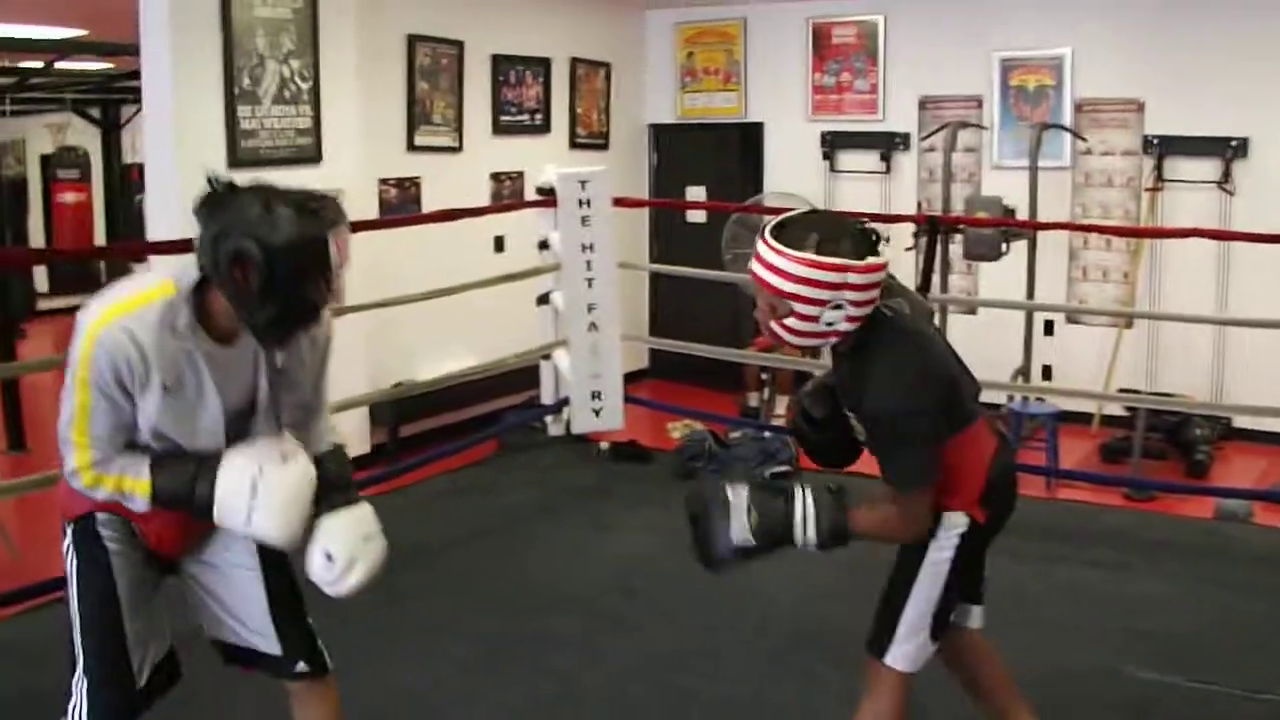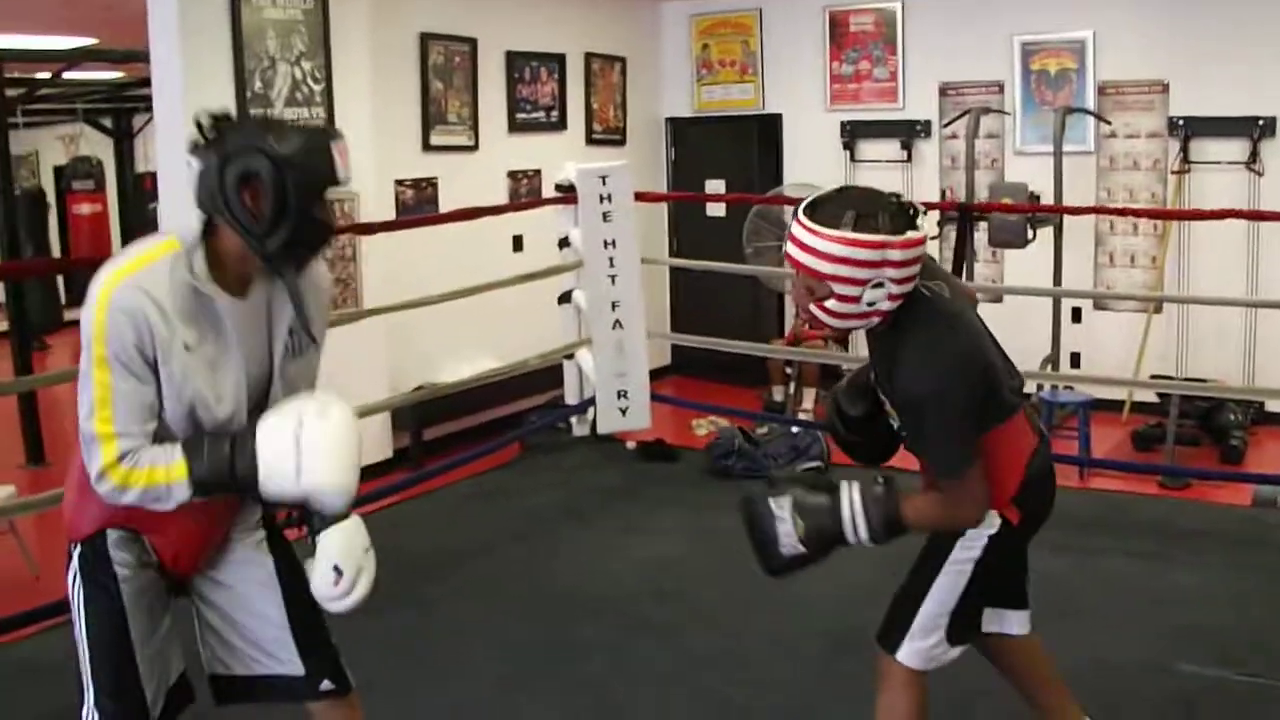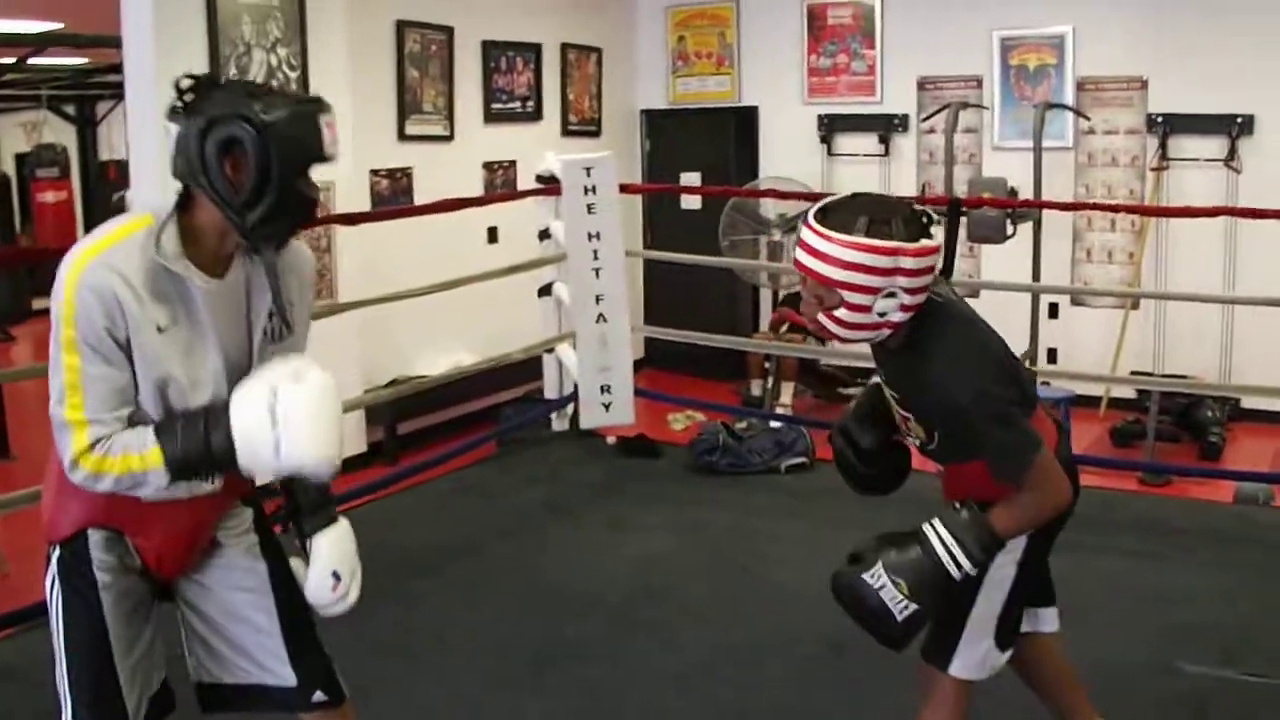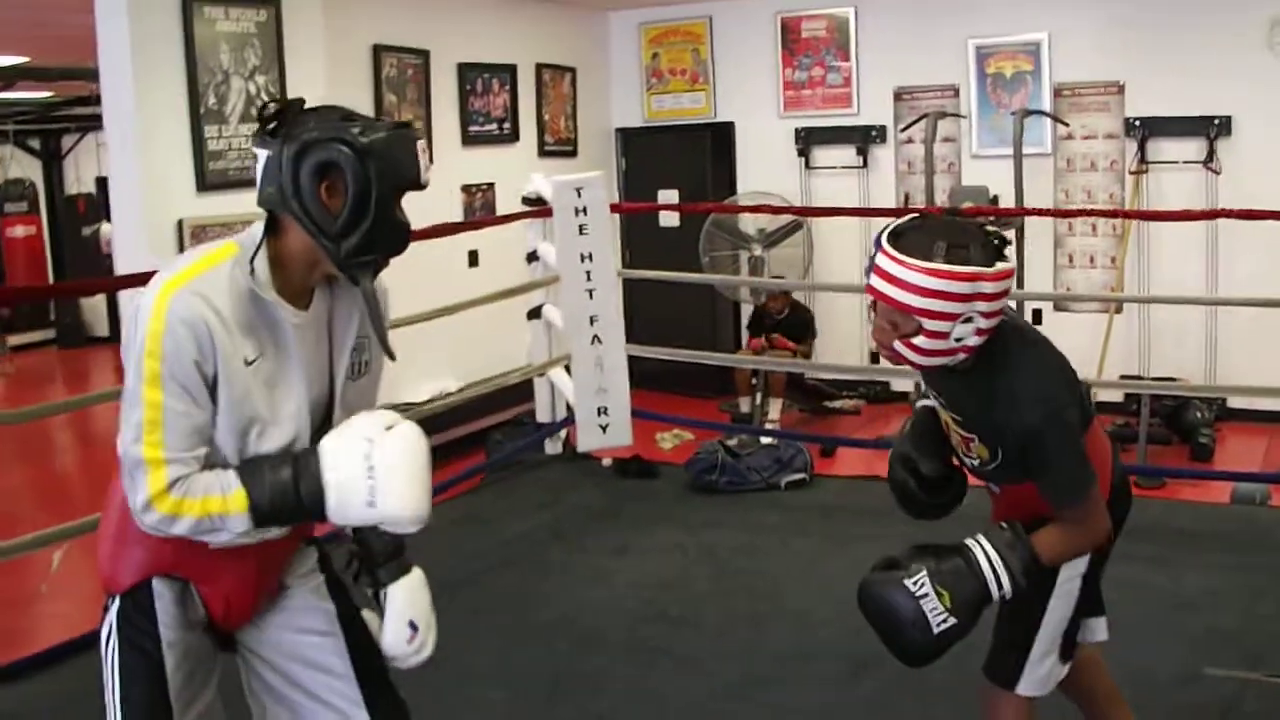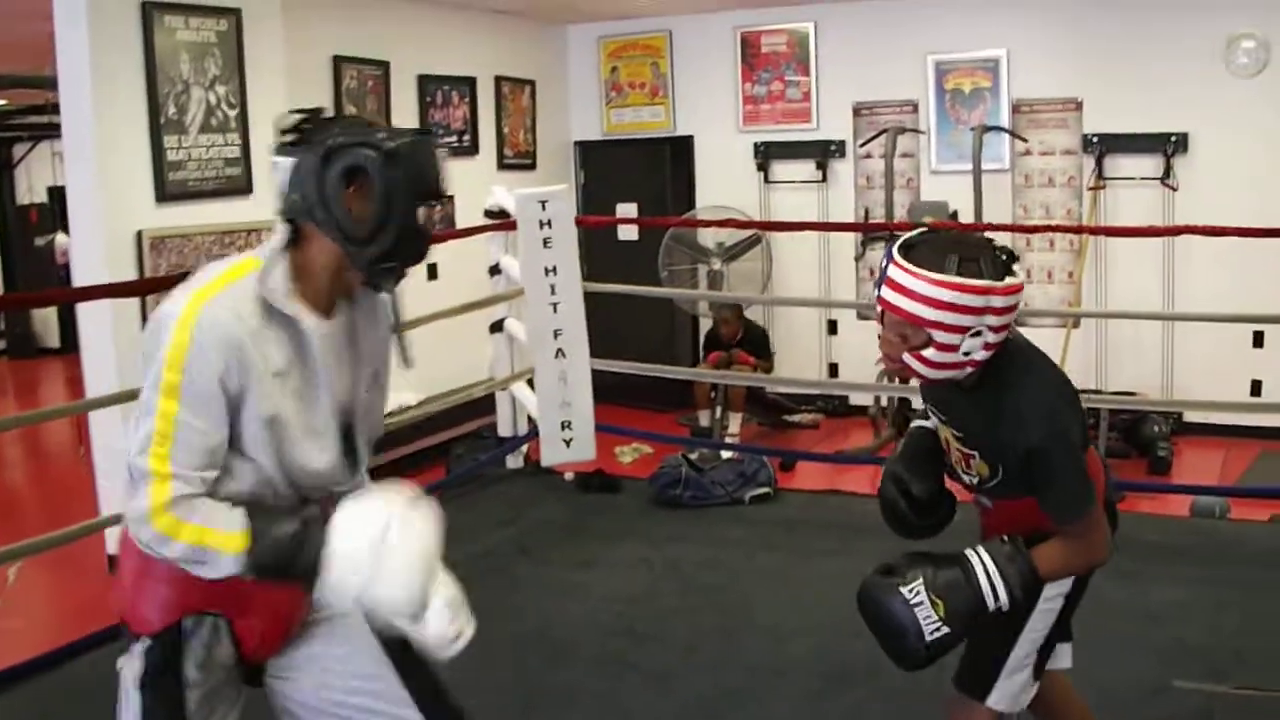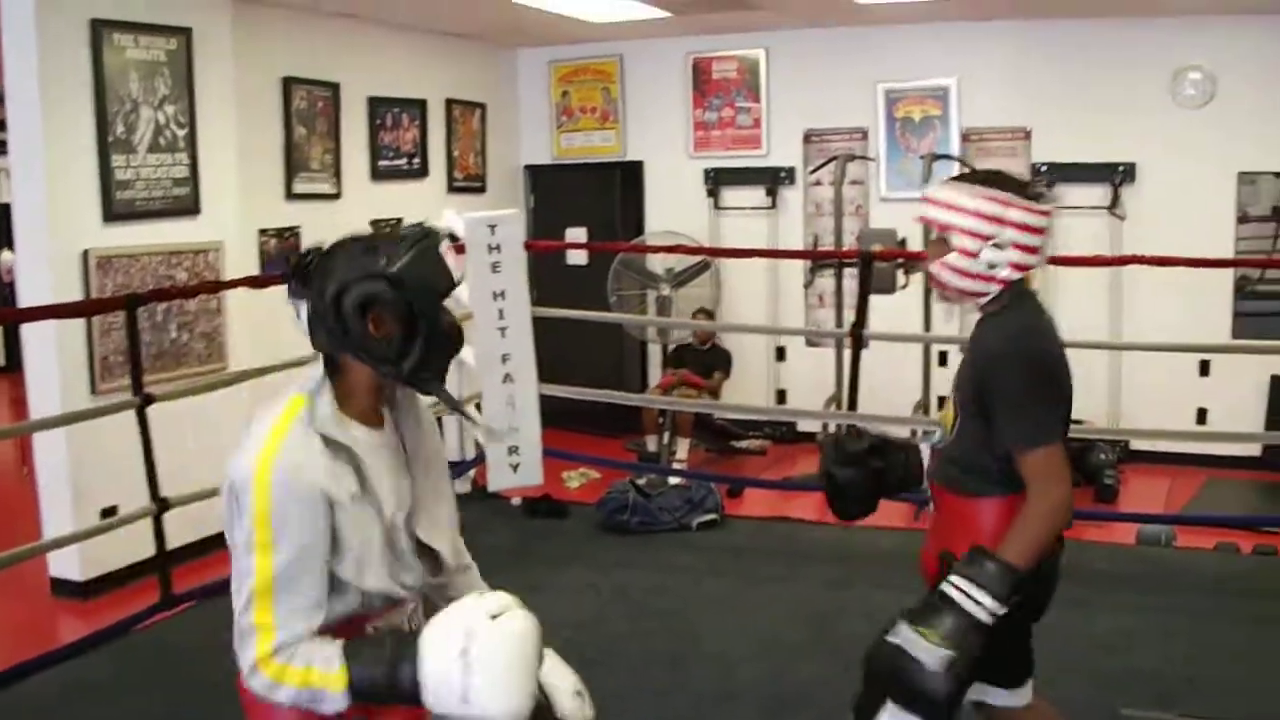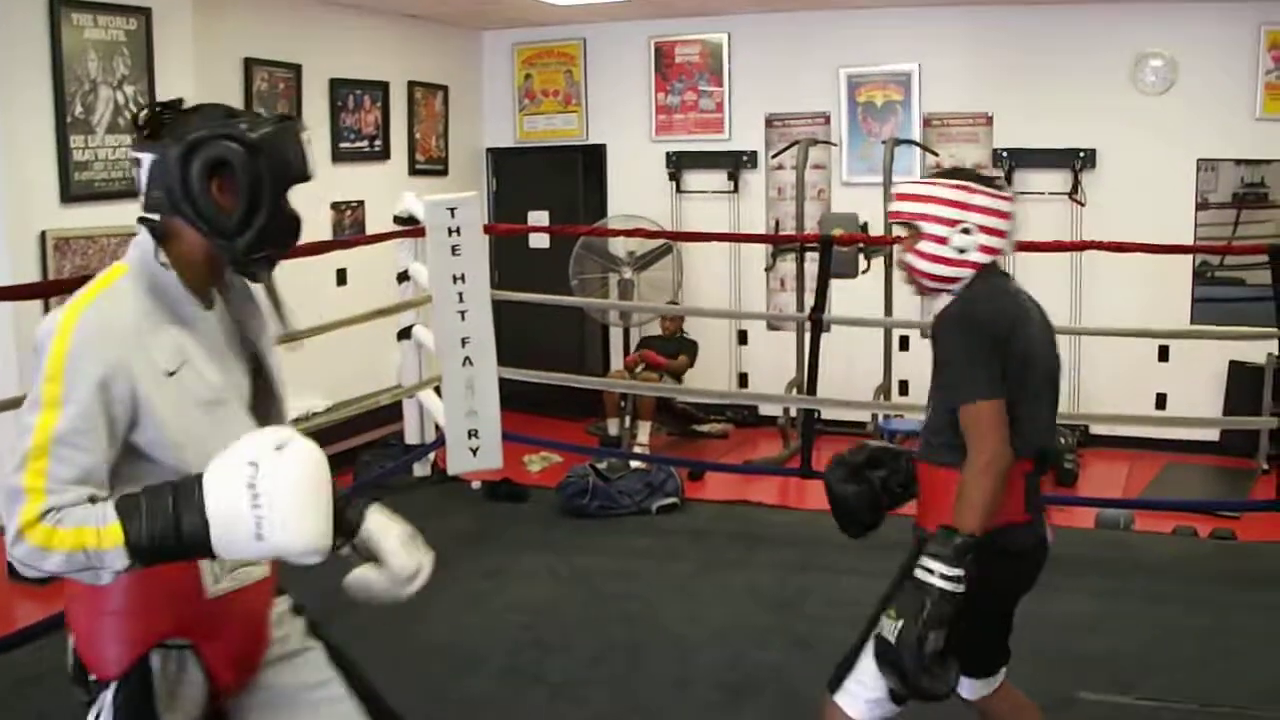
dt=0.4s
person 1, frame 1
left shoulder: (301, 323)
right shoulder: (117, 328)
left elbow: (304, 413)
right elbow: (89, 464)
left wrist: (340, 496)
right wrist: (207, 486)
left hip: (236, 506)
right hip: (118, 510)
left knee: (302, 665)
person 1, frame 2
left shoulder: (303, 281)
right shoulder: (130, 293)
right elbow: (114, 469)
left wrist: (330, 509)
right wrist: (251, 460)
left hip: (235, 511)
right hip: (125, 524)
person 1, frame 3
left shoulder: (286, 262)
right shoulder: (101, 274)
right elbow: (89, 457)
left wrist: (316, 507)
right wrist: (225, 434)
left hip: (220, 510)
right hip: (107, 523)
person 1, frame 4
left shoulder: (357, 294)
right shoulder: (185, 304)
right elbow: (159, 495)
left wrist: (388, 559)
right wrist: (309, 485)
left hip: (283, 555)
right hip: (169, 565)
person 1, frame 5
left shoulder: (366, 309)
right shoulder: (210, 317)
right elbow: (164, 514)
left wrist: (407, 562)
right wrist: (313, 550)
left hip: (307, 590)
right hip: (192, 592)
person 1, frame 6
left shoulder: (405, 413)
right shoulder: (283, 467)
right elbow: (271, 660)
left wrist: (521, 649)
right wrist: (413, 670)
left hip: (411, 657)
person 1, frame 7
left shoulder: (234, 301)
right shoulder: (94, 330)
left wrist: (341, 514)
right wrist: (194, 515)
left hip: (250, 608)
right hip: (146, 628)
person 2, frame 1
left shoulder: (890, 390)
right shoulder: (875, 292)
left elbow: (909, 516)
right elbow: (920, 313)
left wrist: (786, 514)
right wrist: (832, 390)
left hip: (963, 496)
right hip: (968, 467)
left knee: (890, 664)
right knee: (949, 624)
person 2, frame 2
left shoulder: (929, 375)
right shoulder: (913, 282)
left elbow: (964, 506)
left wrist: (838, 514)
right wrist: (872, 383)
left hip: (997, 496)
right hip: (1008, 471)
left knee: (901, 661)
right knee: (994, 626)
person 2, frame 3
left shoulder: (959, 379)
right shoulder: (912, 303)
left elbow: (1050, 493)
left wrist: (939, 550)
right wrist: (879, 407)
left hip: (1020, 494)
right hip: (999, 469)
left knee: (948, 671)
right knee: (1017, 626)
person 2, frame 4
left shoulder: (1030, 399)
right shoulder: (951, 344)
left elbow: (1087, 525)
left wrist: (977, 570)
right wrist: (927, 426)
left hip: (1072, 512)
right hip: (1028, 495)
right knee: (1058, 644)
person 2, frame 5
left shoulder: (1035, 414)
right shoulder: (948, 358)
left elbow: (1090, 543)
left wrist: (973, 582)
right wrist: (921, 447)
left hip: (1057, 537)
right hip: (1010, 521)
right knee: (1029, 671)
person 2, frame 6
left shoulder: (1012, 344)
right shoulder: (1013, 325)
left elbow: (1052, 494)
left wrist: (975, 599)
right wrist: (899, 458)
left hip: (987, 569)
right hip: (983, 559)
person 2, frame 7
left shoulder: (969, 315)
right shoulder: (1021, 311)
left elbow: (987, 454)
left wrist: (939, 576)
right wrist: (906, 466)
left hip: (974, 546)
right hip: (1013, 537)
